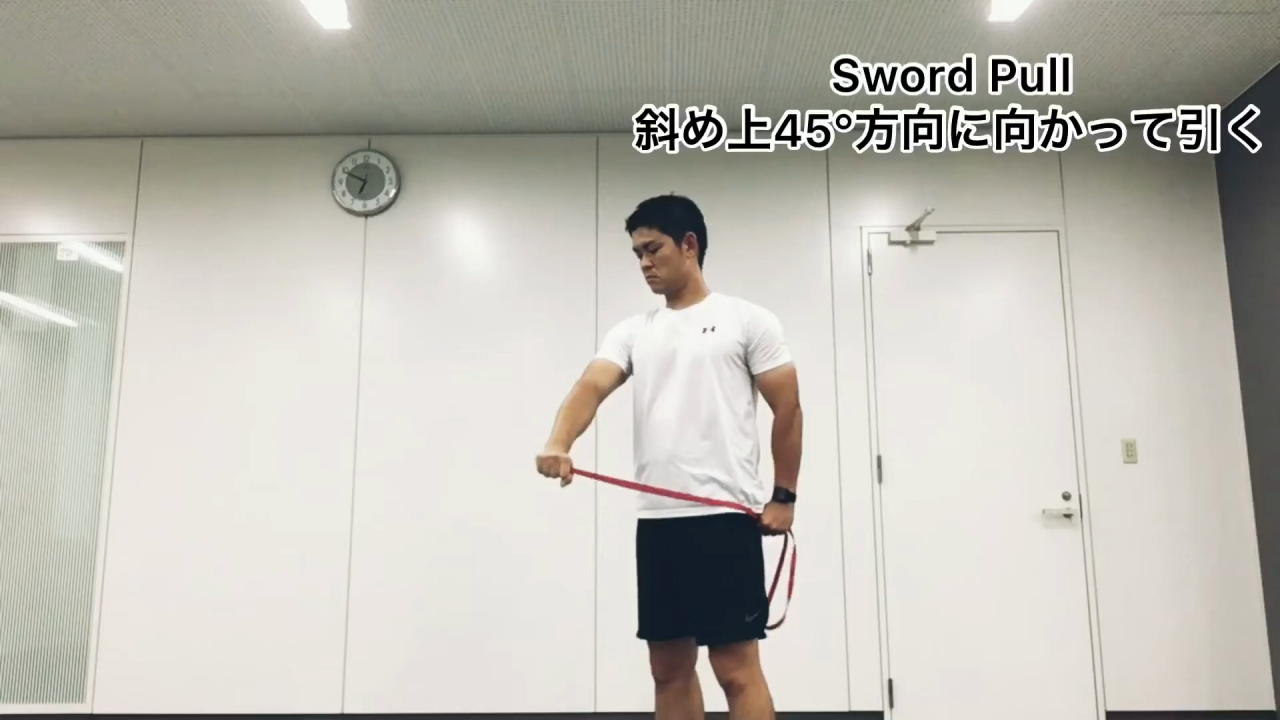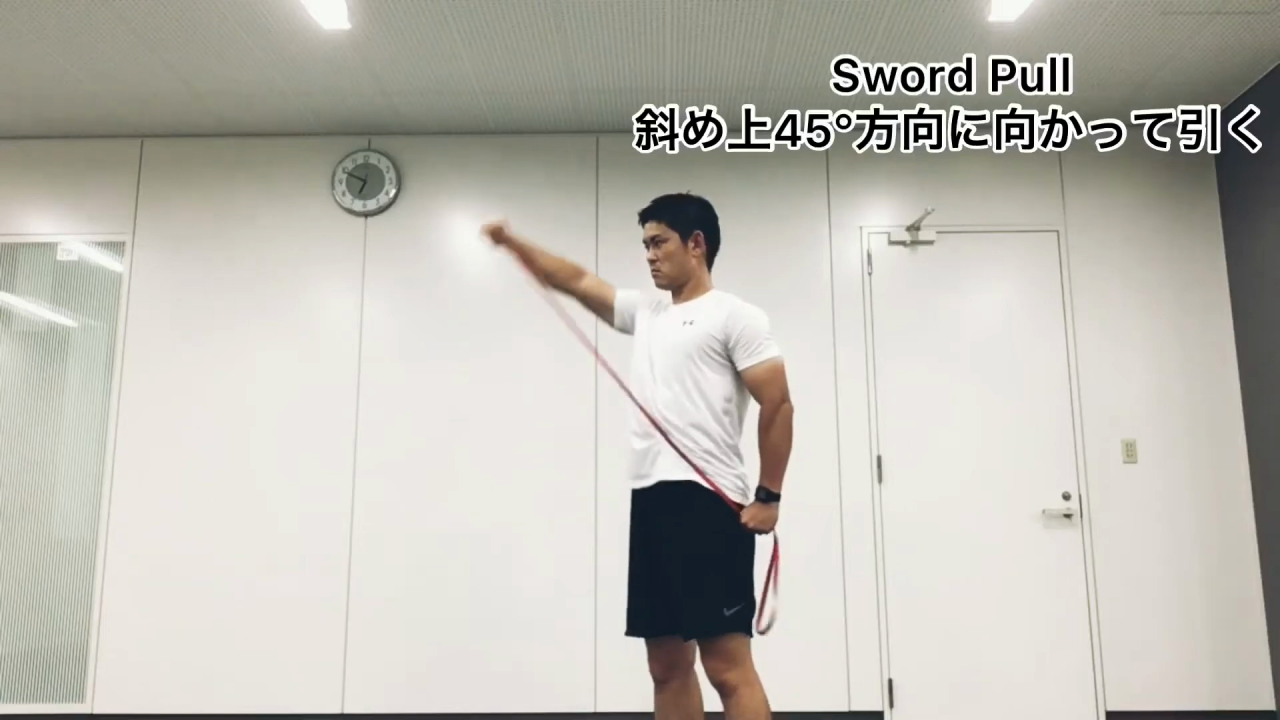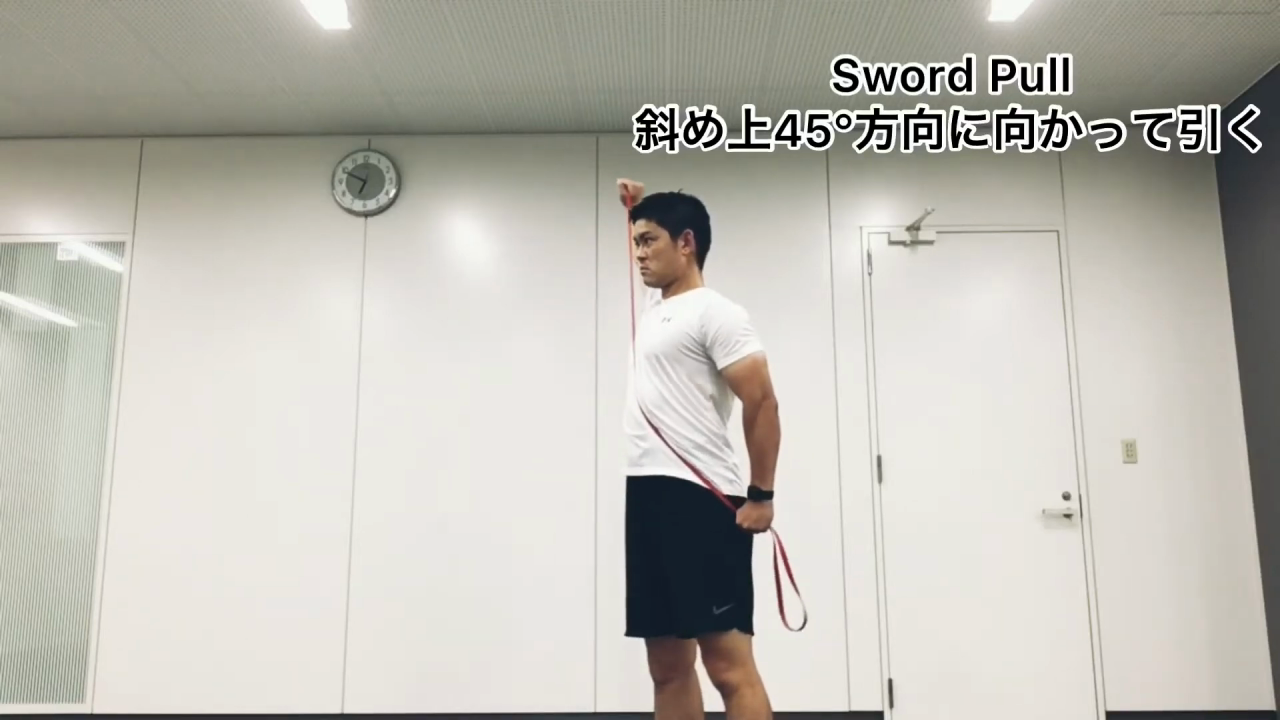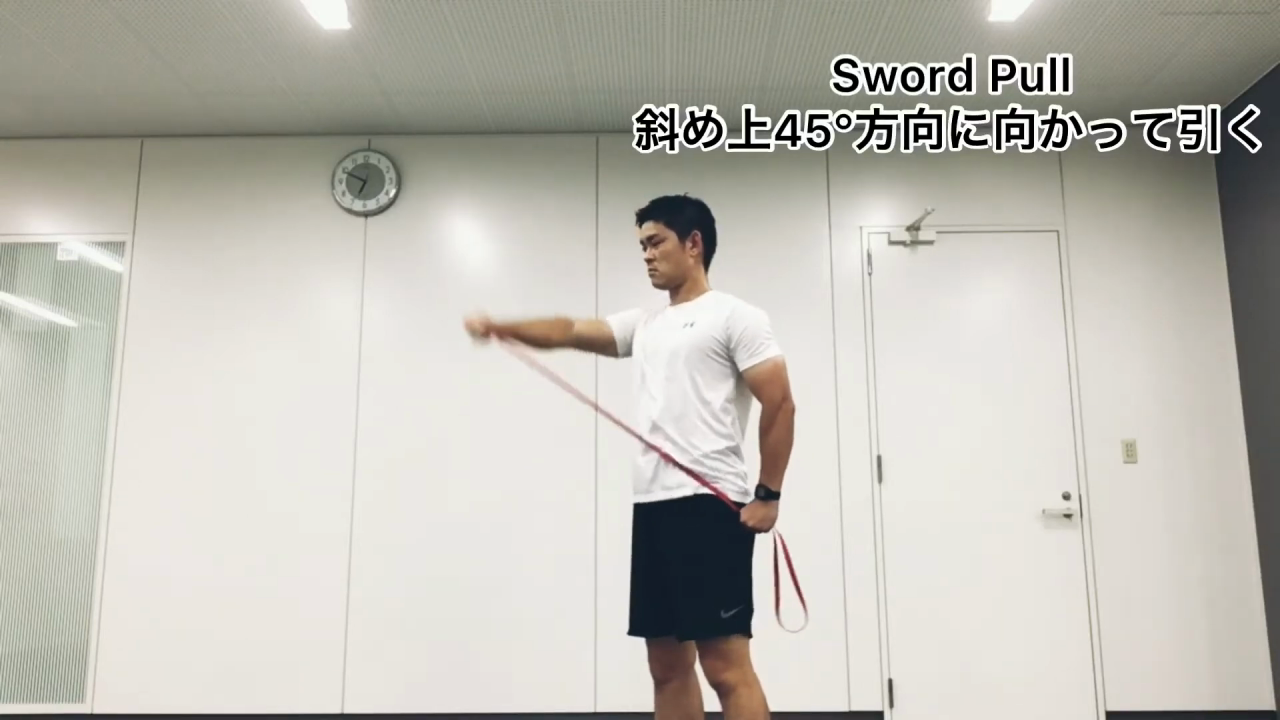
dt=0.7s
person 1, frame 1
left shoulder: (747, 320)
right shoulder: (633, 332)
left elbow: (788, 409)
right elbow: (590, 388)
left wrist: (784, 496)
right wrist: (559, 444)
left hip: (724, 517)
right hip: (656, 520)
left knee: (736, 667)
right knee: (669, 668)
person 1, frame 2
left shoulder: (735, 316)
right shoulder: (648, 312)
left elbow: (777, 405)
right elbow: (573, 279)
left wrist: (768, 496)
right wrist: (513, 240)
left hip: (706, 503)
right hip: (652, 499)
left knee: (728, 663)
right knee: (668, 663)
person 1, frame 3
left shoulder: (714, 313)
right shoulder: (657, 304)
left elbow: (762, 404)
right elbow: (650, 255)
left wrist: (761, 495)
right wrist: (632, 207)
left hip: (700, 501)
right hip: (647, 497)
left knee: (727, 662)
right knee: (668, 665)
person 1, frame 4
left shoulder: (735, 317)
right shoulder: (645, 322)
left elbow: (780, 405)
right elbow: (572, 330)
left wrist: (768, 494)
right wrist: (501, 326)
left hip: (709, 508)
right hip: (652, 507)
left knee: (726, 665)
right knee: (668, 664)
